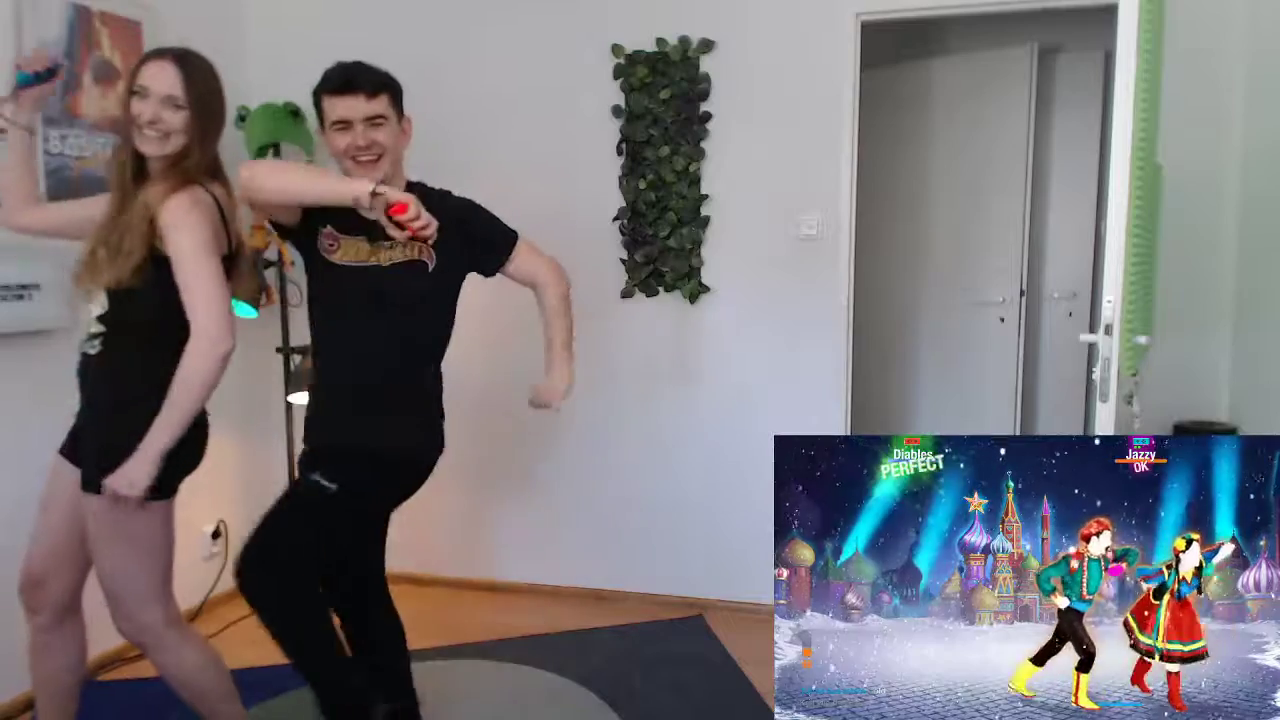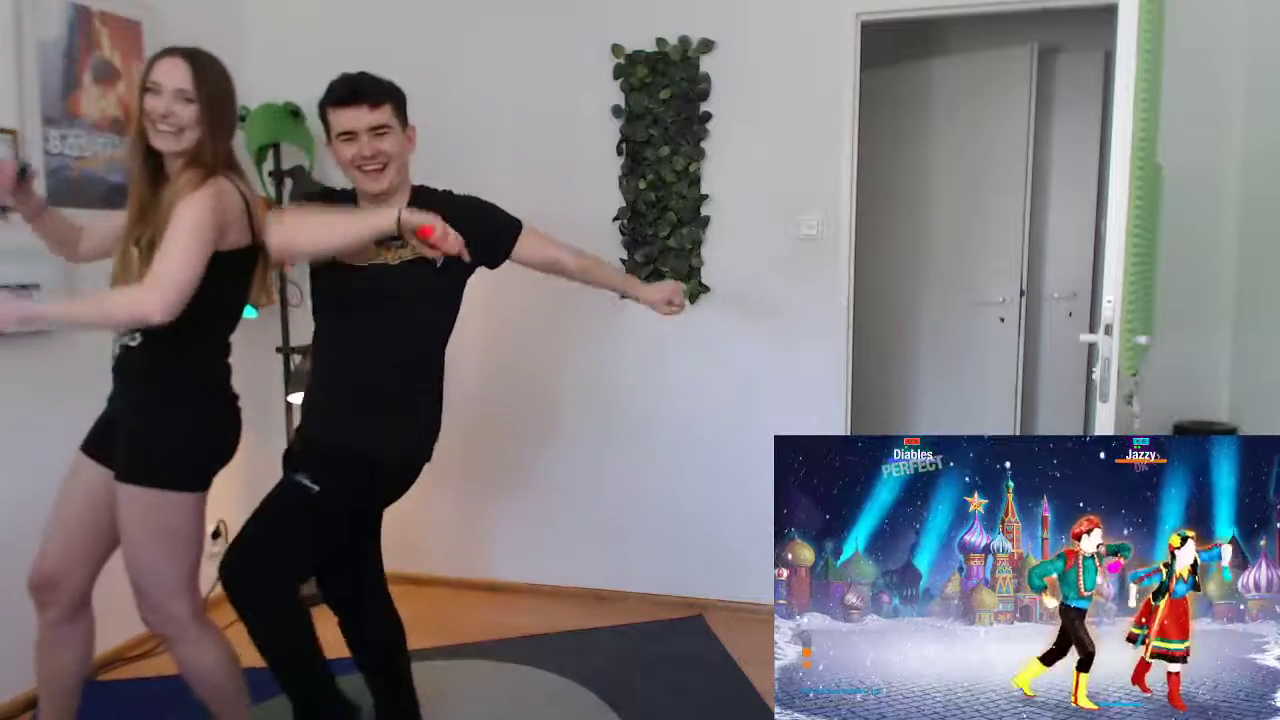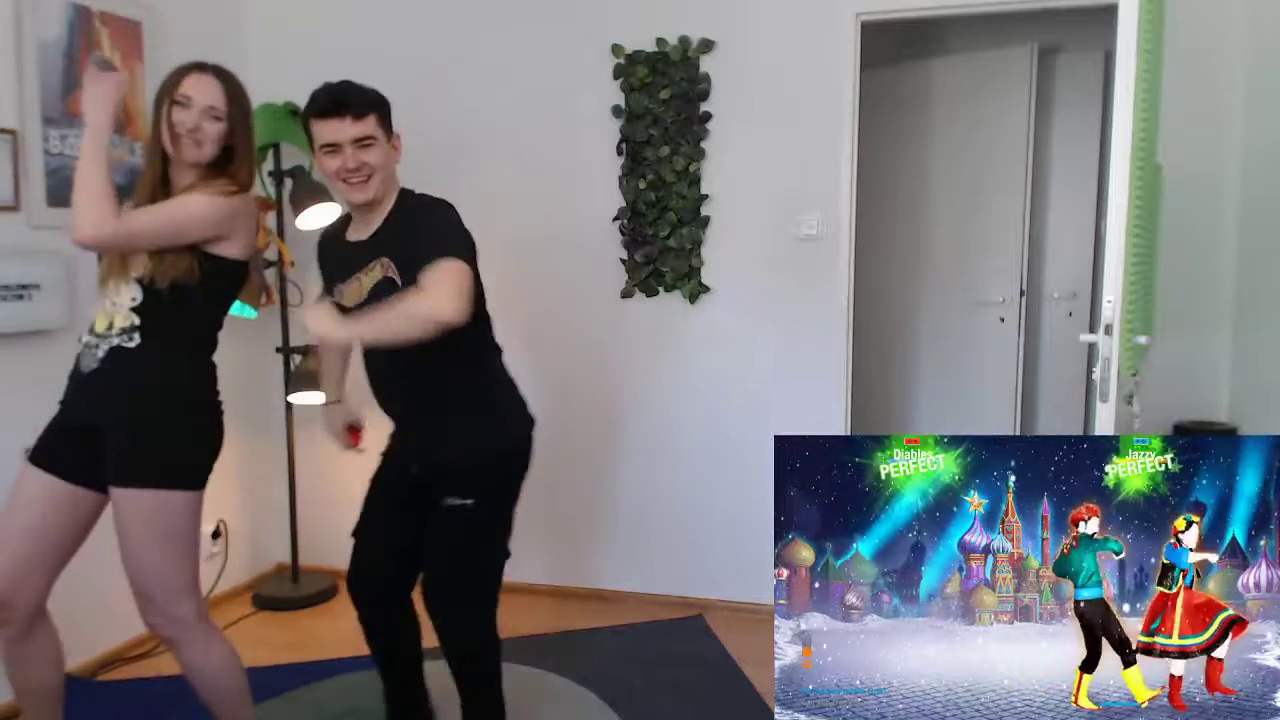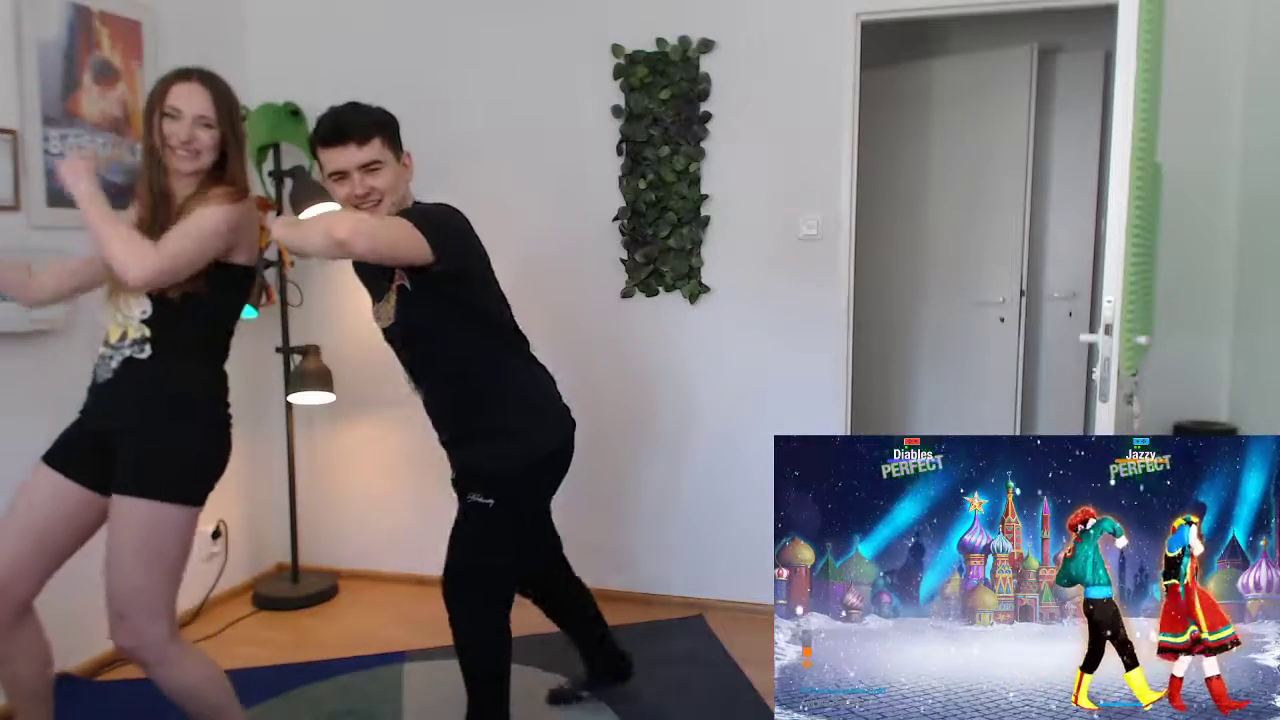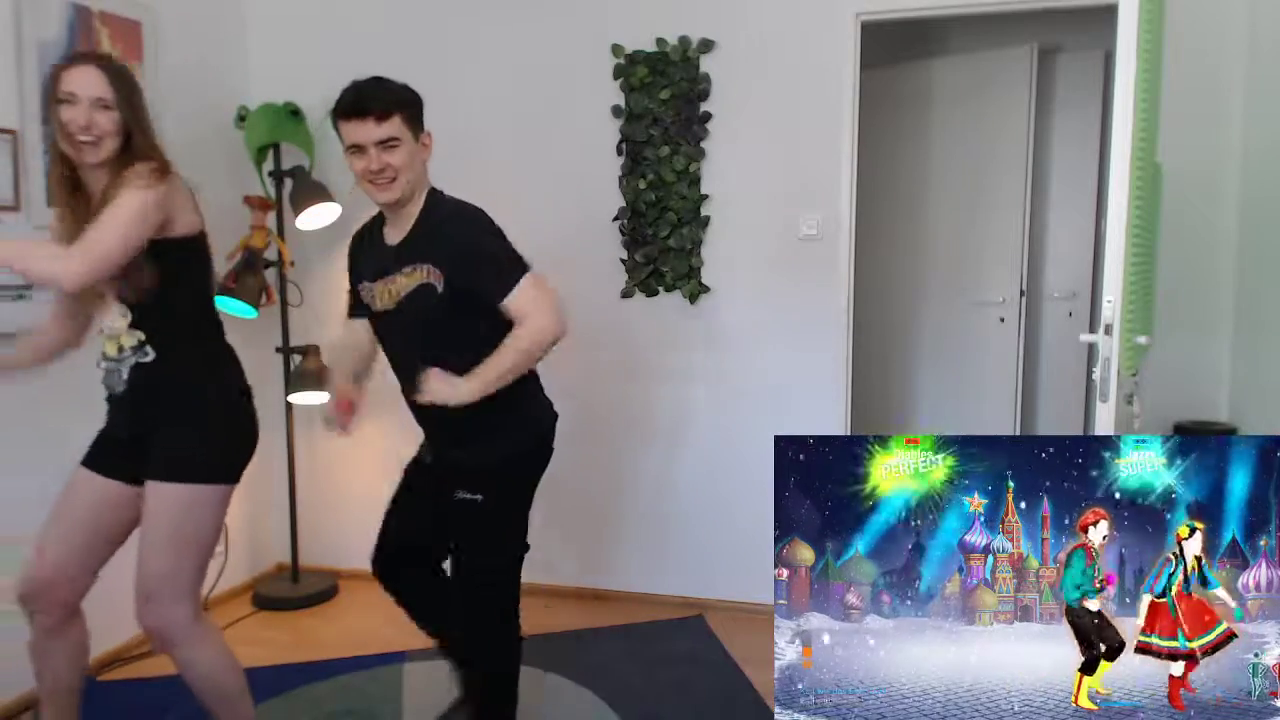
dt=0.4s
person 1, frame 1
left shoulder: (185, 204)
right shoulder: (137, 199)
left elbow: (214, 336)
left wrist: (150, 454)
left hip: (141, 420)
right hip: (110, 416)
left knee: (145, 619)
person 1, frame 2
left shoulder: (209, 194)
right shoulder: (163, 196)
left elbow: (157, 303)
right elbow: (76, 244)
left hip: (179, 415)
right hip: (140, 408)
left knee: (170, 612)
right knee: (54, 583)
person 1, frame 3
left shoulder: (225, 204)
right shoulder: (155, 203)
left elbow: (94, 230)
left wrist: (95, 120)
left hip: (164, 416)
right hip: (91, 409)
left knee: (173, 616)
person 1, frame 4
left shoulder: (229, 211)
right shoulder: (145, 216)
left elbow: (141, 271)
left wrist: (84, 189)
left hip: (176, 427)
right hip: (106, 418)
left knee: (141, 636)
person 1, frame 5
left shoulder: (149, 187)
right shoulder: (82, 208)
left elbow: (67, 274)
right elbow: (66, 329)
left hip: (201, 414)
right hip: (133, 419)
left knee: (165, 614)
person 2, frame 1
left shoulder: (448, 216)
right shoulder: (321, 204)
left elbow: (546, 275)
right elbow: (250, 180)
left wrist: (560, 369)
right wrist: (368, 196)
left hip: (393, 443)
right hip: (338, 440)
left knee: (266, 571)
right knee: (352, 587)
person 2, frame 2
left shoulder: (456, 216)
right shoulder: (327, 214)
left elbow: (555, 255)
right elbow: (281, 238)
left wrist: (641, 290)
right wrist: (395, 218)
left hip: (381, 443)
right hip: (333, 438)
left knee: (251, 572)
right knee: (350, 585)
person 2, frame 3
left shoulder: (431, 220)
right shoulder: (332, 247)
left elbow: (445, 306)
left wrist: (344, 330)
right wrist: (336, 399)
left hip: (481, 442)
right hip: (413, 446)
left knee: (454, 597)
right knee: (371, 582)
person 2, frame 4
left shoulder: (442, 227)
right shoulder: (373, 260)
left elbow: (346, 234)
left wrist: (285, 229)
left hip: (524, 443)
right hip: (479, 449)
left knee: (470, 589)
right knee: (530, 568)
right ankle: (607, 662)
person 2, frame 5
left shoulder: (463, 229)
right shoulder: (365, 245)
left elbow: (546, 321)
right elbow: (359, 332)
left wrist: (469, 385)
right wrist: (345, 381)
left hip: (506, 441)
right hip: (446, 445)
left knee: (479, 589)
right knee: (396, 562)
person 3, frame 1
left shoulder: (1104, 558)
right shoulder: (1072, 560)
left elbow: (1133, 553)
right elbow: (1043, 576)
left wrist: (1123, 564)
right wrist: (1055, 596)
left hip: (1078, 613)
right hip: (1069, 612)
left knee: (1051, 649)
right knee: (1088, 652)
left ankle: (1018, 681)
right ankle: (1079, 697)
person 3, frame 2
left shoulder: (1099, 553)
right shoulder: (1067, 558)
left elbow: (1125, 548)
right elbow: (1035, 573)
left wrist: (1120, 559)
right wrist: (1044, 595)
left hip: (1081, 611)
right hip: (1070, 611)
left knee: (1059, 650)
right knee: (1088, 651)
left ankle: (1023, 678)
right ankle: (1079, 697)
person 3, frame 3
left shoulder: (1069, 545)
right shoulder: (1083, 541)
left elbow: (1057, 569)
right elbow: (1110, 544)
right wrist: (1119, 551)
left hip: (1098, 602)
right hip: (1087, 604)
left knee: (1123, 645)
right knee: (1094, 651)
left ankle: (1140, 692)
right ankle: (1079, 697)
person 3, frame 4
left shoulder: (1070, 555)
right shoulder: (1084, 540)
left elbow: (1061, 580)
right elbow: (1105, 523)
right wrist: (1119, 535)
left hip: (1105, 602)
right hip: (1097, 603)
left knee: (1125, 647)
right knee: (1095, 651)
left ankle: (1145, 695)
right ankle: (1079, 697)
person 3, frame 5
left shoulder: (1092, 550)
right shoulder: (1080, 553)
right elbow: (1067, 587)
left wrist: (1102, 582)
right wrist: (1085, 601)
left hip: (1090, 609)
right hip: (1078, 610)
left knee: (1117, 643)
right knee: (1093, 653)
left ankle: (1090, 678)
right ankle: (1079, 697)
person 4, frame 1
left shoulder: (1200, 562)
right shoulder: (1166, 572)
left elbow: (1229, 546)
right elbow: (1140, 572)
left wrist: (1214, 562)
right wrist: (1145, 585)
left hip: (1180, 606)
right hip: (1163, 607)
right knee: (1172, 649)
left ankle: (1137, 677)
right ankle: (1174, 695)
person 4, frame 2
left shoulder: (1196, 559)
right shoulder: (1164, 571)
left elbow: (1226, 548)
right elbow: (1135, 577)
left wrist: (1225, 564)
right wrist: (1132, 598)
left hip: (1181, 607)
right hip: (1163, 608)
left knee: (1154, 645)
right knee: (1175, 650)
left ankle: (1138, 677)
right ankle: (1174, 695)
person 4, frame 3
left shoulder: (1191, 552)
right shoulder: (1171, 548)
right elbow: (1186, 558)
right wrist: (1206, 555)
left hip: (1190, 600)
right hip: (1172, 603)
left knee: (1226, 626)
right knee: (1182, 651)
left ankle: (1214, 681)
right ankle: (1174, 695)
person 4, frame 4
left shoulder: (1187, 552)
right shoulder: (1173, 545)
right elbow: (1183, 530)
right wrist: (1197, 545)
left hip: (1195, 602)
right hip: (1182, 604)
left knee: (1208, 647)
right knee: (1190, 649)
left ankle: (1222, 700)
right ankle: (1173, 694)
person 4, frame 5
left shoulder: (1198, 560)
right shoulder: (1170, 561)
left elbow: (1212, 583)
right elbow: (1150, 587)
left wrist: (1233, 604)
right wrist: (1142, 615)
left hip: (1189, 604)
right hip: (1170, 607)
left knee: (1210, 641)
right knee: (1182, 650)
left ankle: (1183, 676)
right ankle: (1174, 694)
